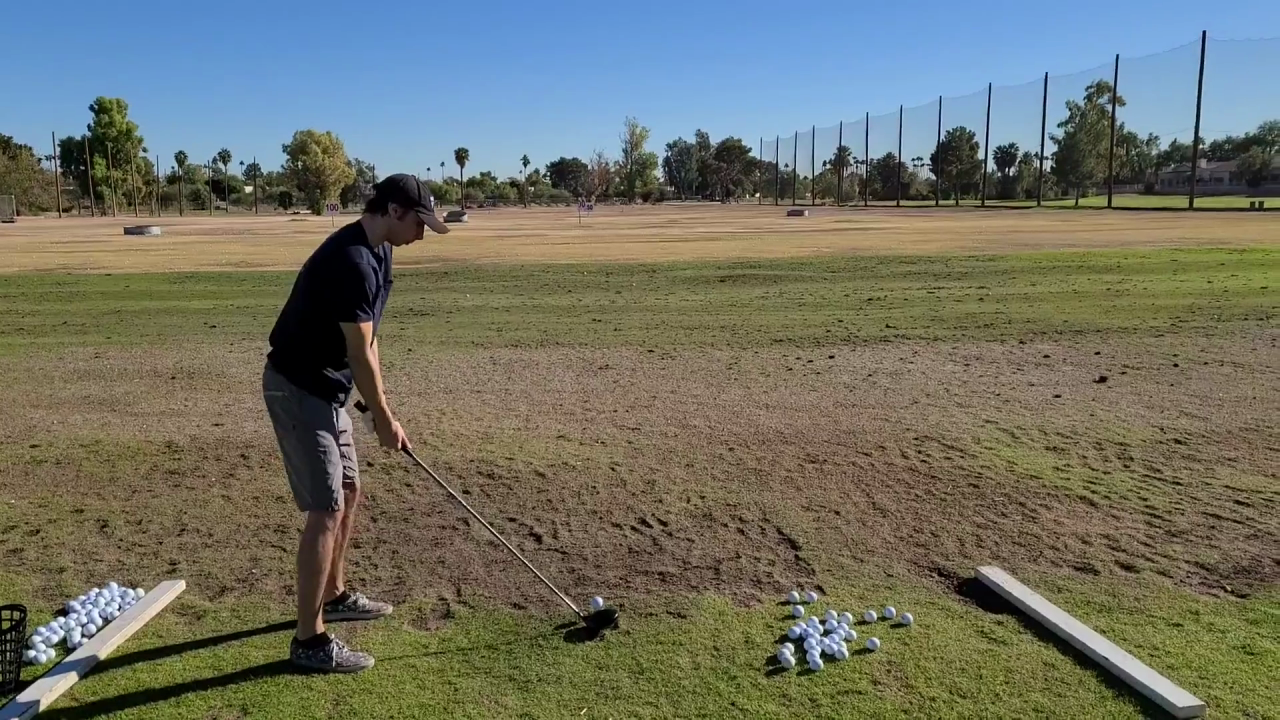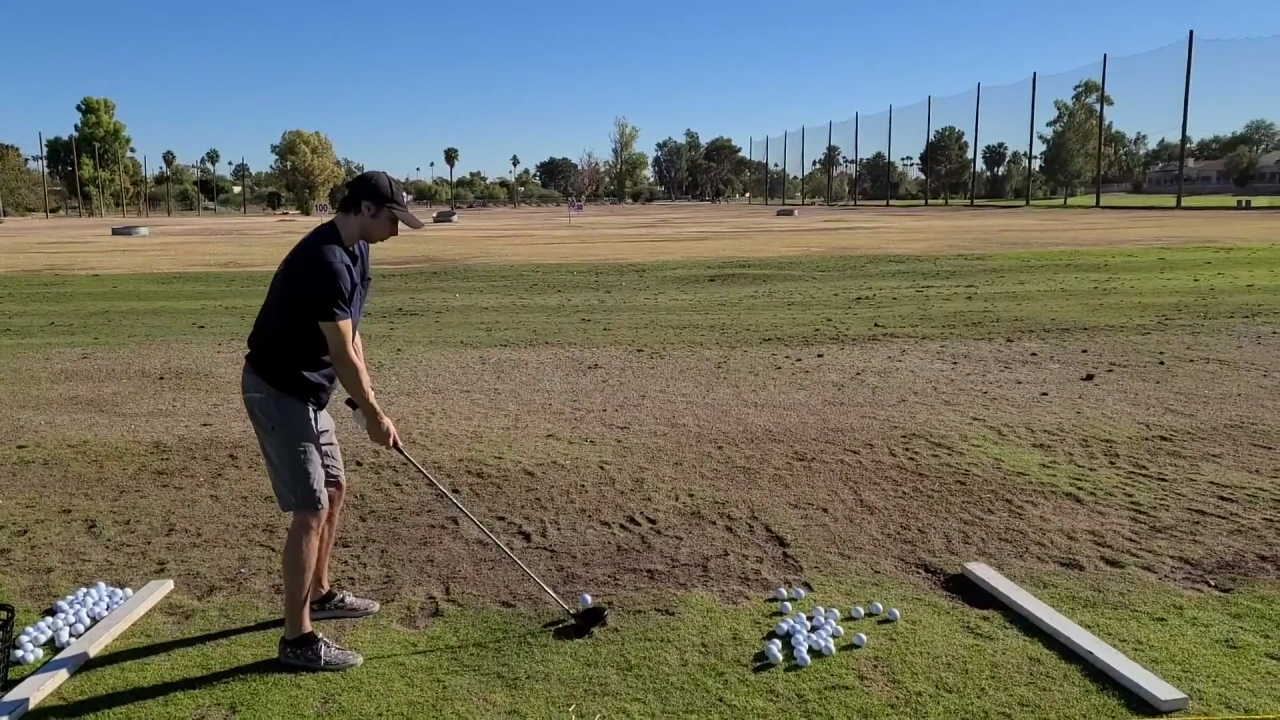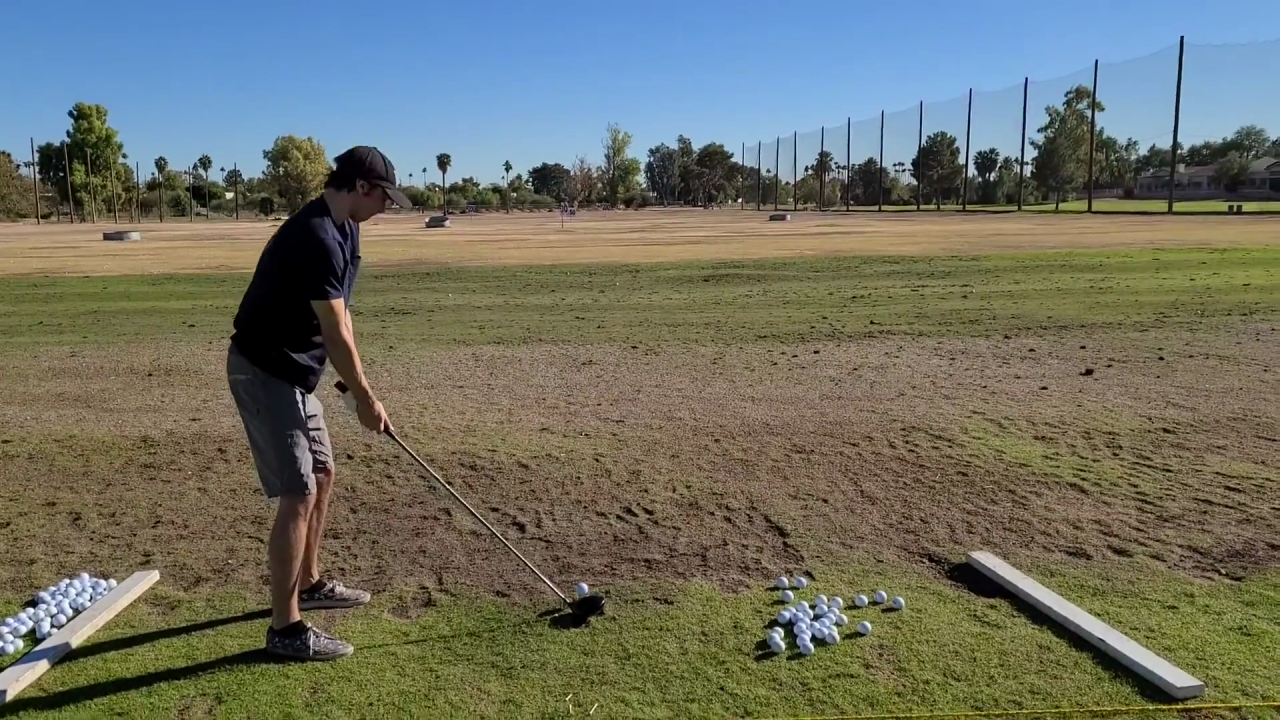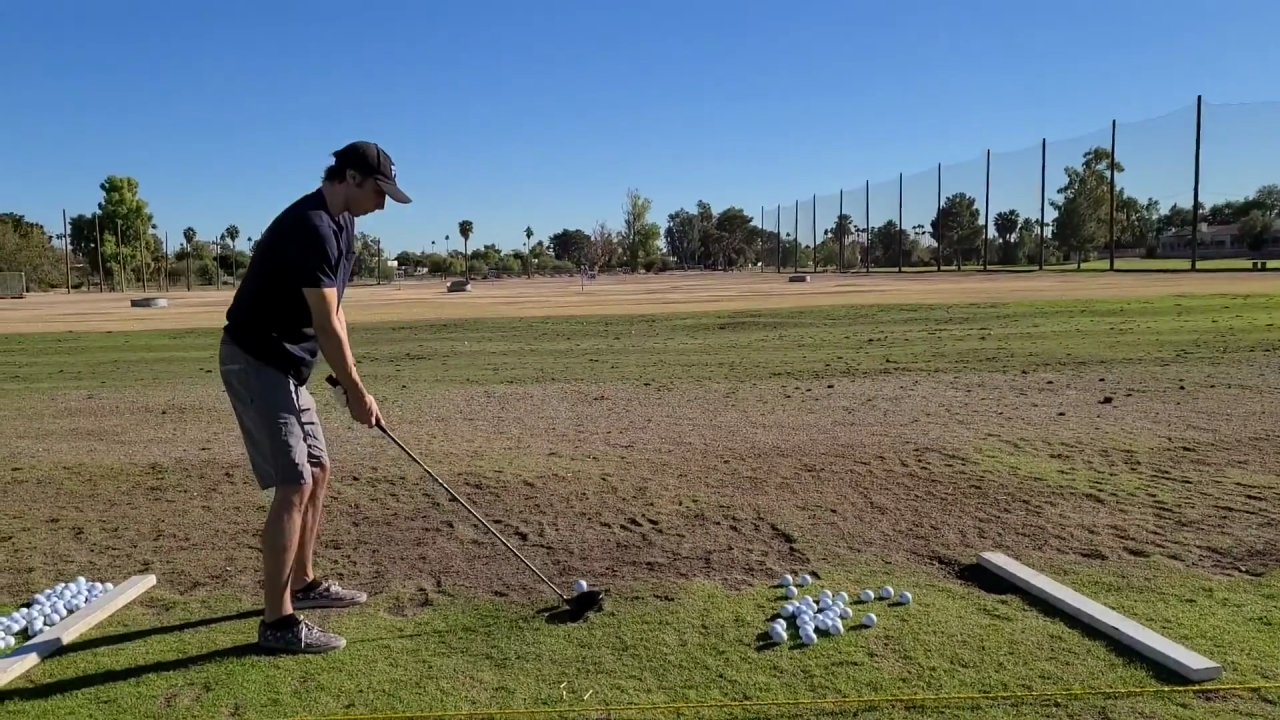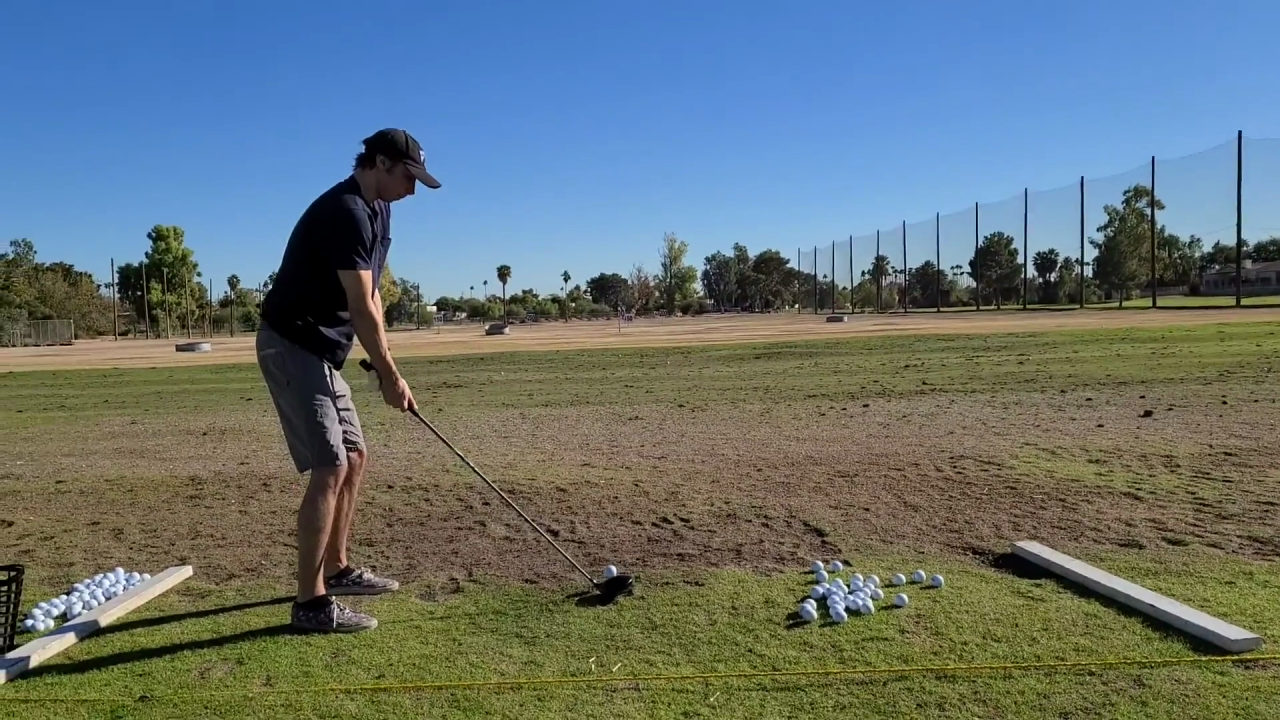
dt=1s
person 1, frame 1
left shoulder: (376, 252)
right shoulder: (352, 262)
left elbow: (366, 341)
right elbow: (360, 354)
left wrist: (379, 406)
right wrist: (384, 419)
left hip: (324, 387)
right hip: (298, 389)
left knee: (348, 492)
right knee: (325, 510)
left ankle: (334, 594)
right ankle: (309, 639)
person 1, frame 2
left shoulder: (354, 250)
right shoulder: (326, 261)
left elbow: (350, 334)
right elbow: (343, 353)
left wrist: (370, 400)
right wrist: (374, 416)
left hip: (307, 387)
right hip: (279, 390)
left knee: (334, 490)
right knee: (311, 509)
left ankle: (320, 593)
right ankle: (298, 638)
person 1, frame 3
left shoulder: (342, 229)
right shoulder: (316, 238)
left elbow: (338, 319)
right elbow: (336, 335)
left wrist: (358, 388)
right wrist: (366, 399)
left hip: (293, 370)
right hip: (265, 372)
left knee: (322, 476)
right knee: (298, 494)
left ankle: (309, 583)
right ankle: (285, 628)
person 1, frame 4
left shoulder: (340, 224)
right shoulder: (311, 227)
left elbow: (333, 311)
right elbow: (326, 325)
left wrist: (348, 381)
right wrist: (357, 392)
left hip: (283, 362)
right hip: (257, 362)
left knee: (317, 471)
right knee: (294, 484)
left ankle: (303, 582)
right ankle: (278, 621)
person 1, frame 5
left shoulder: (376, 210)
right shoulder: (345, 212)
left elbow: (370, 295)
right elbow: (361, 307)
left wrist: (381, 364)
right wrist: (391, 375)
left hip: (319, 349)
right hip: (293, 347)
left knee: (353, 457)
right knee: (329, 468)
left ankle: (336, 568)
right ankle: (311, 601)
